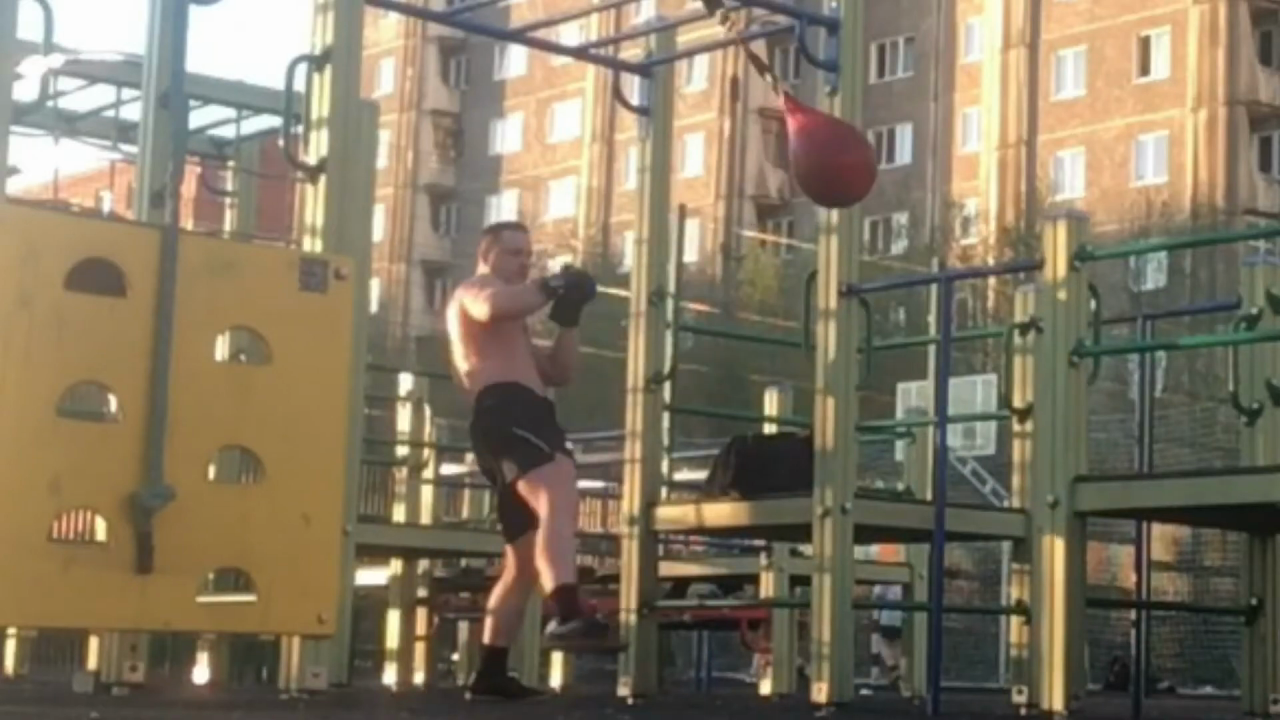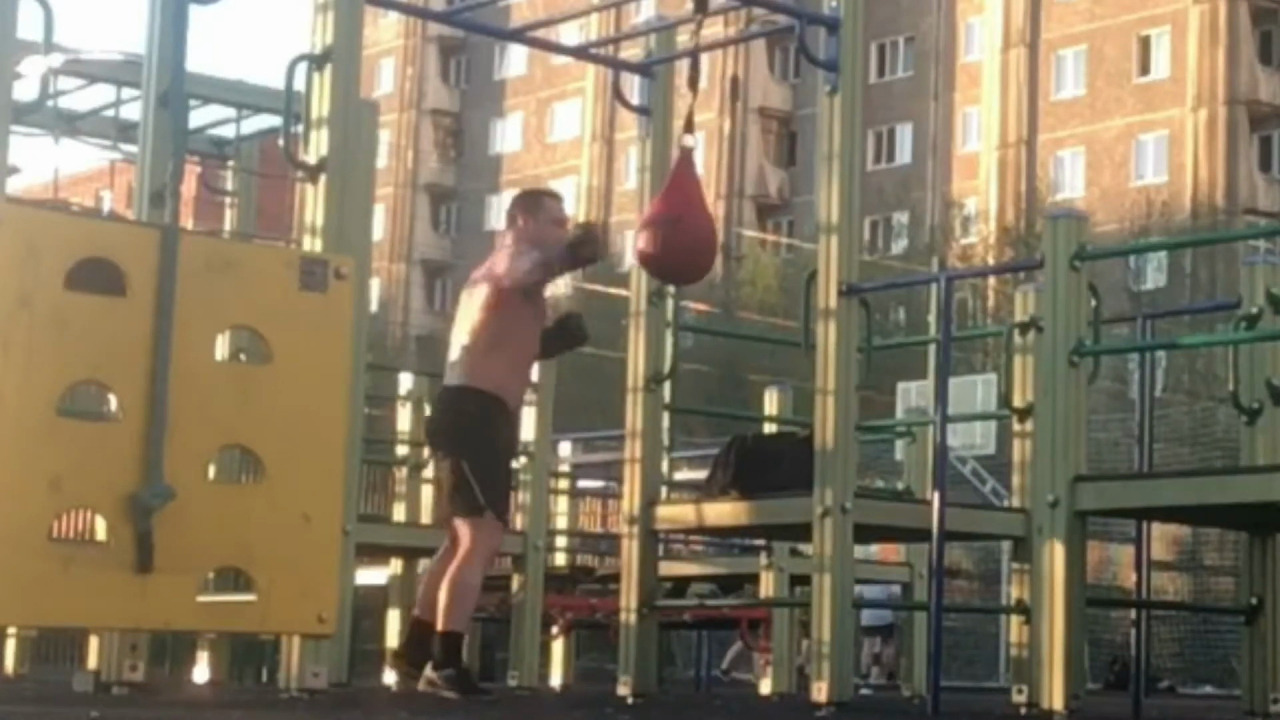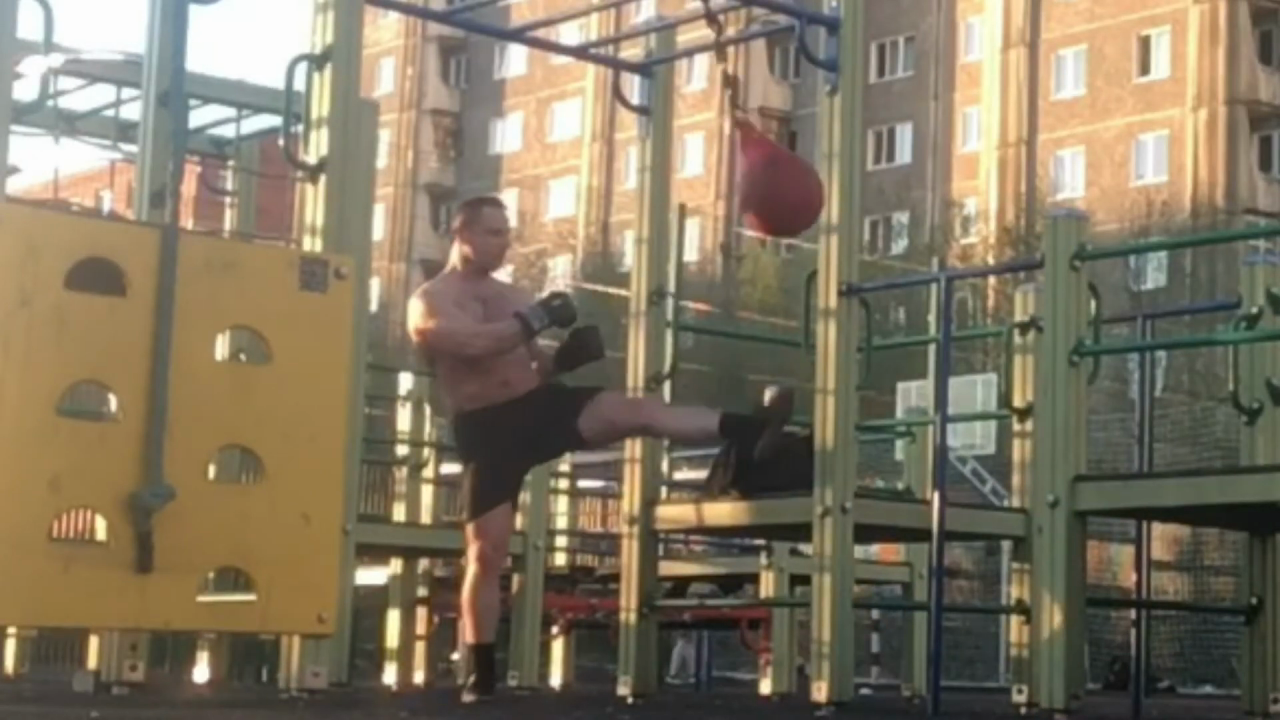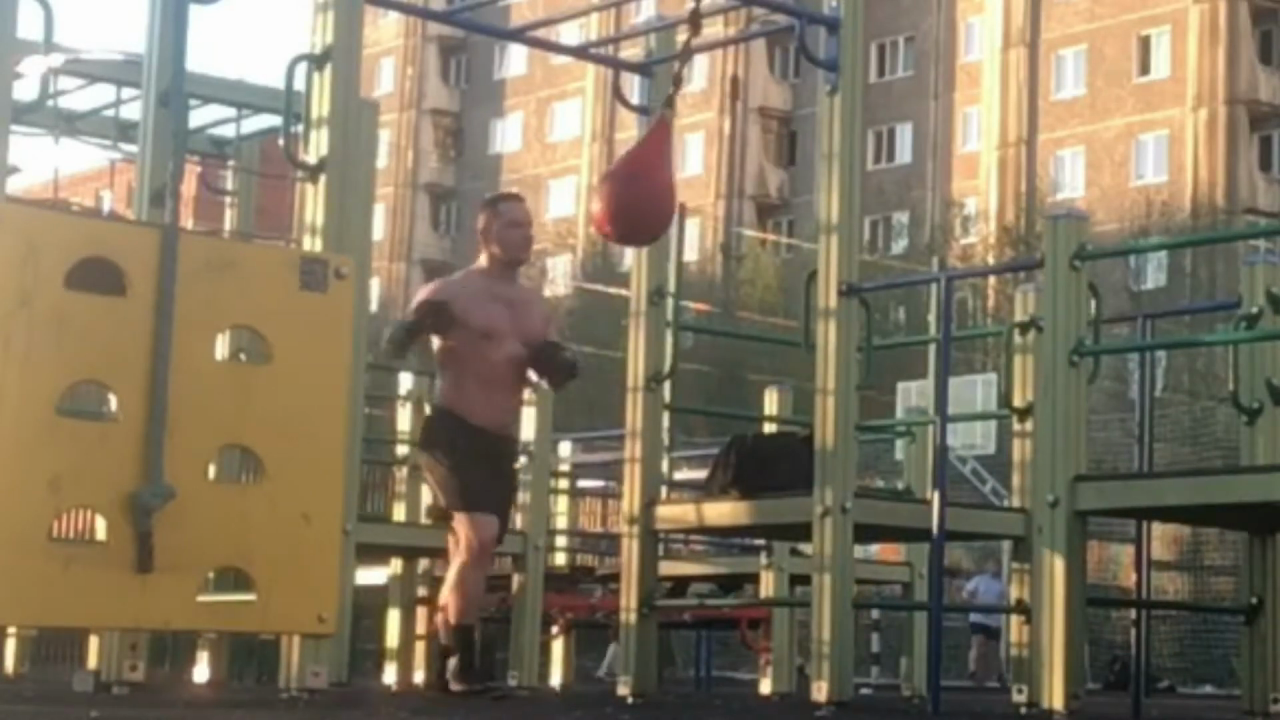
dt=1s
person 1, frame 1
left shoulder: (514, 327)
right shoulder: (473, 289)
left elbow: (559, 374)
right elbow: (496, 308)
left wrist: (568, 319)
right wrist: (555, 286)
left hip: (518, 428)
right hip: (506, 414)
left knee: (525, 561)
right knee: (562, 489)
left ankle: (490, 673)
right ankle: (568, 615)
person 1, frame 2
left shoulder: (513, 273)
right shoulder: (510, 260)
left elbow: (512, 348)
right elbow: (522, 274)
left wrist: (548, 341)
right wrist: (569, 254)
left hip: (477, 418)
right hip: (470, 415)
left knee: (464, 541)
right knee: (481, 539)
left ankle: (416, 650)
right ankle: (445, 664)
person 1, frame 3
left shoulder: (507, 294)
right shoulder: (430, 299)
right elbow: (475, 343)
left wrist: (567, 354)
right wrist: (536, 318)
left hip: (542, 409)
right hip: (487, 429)
left knee: (630, 411)
right knee: (486, 549)
left ankle: (746, 428)
right ankle: (481, 673)
person 1, frame 4
left shoulder: (532, 303)
right shoulder: (452, 292)
left elbow: (552, 374)
right elbow: (397, 347)
left wrist: (558, 364)
right wrist: (415, 325)
left hip: (500, 447)
right hip: (452, 438)
left knee: (475, 554)
right knee: (478, 541)
left ankle: (449, 650)
right ankle: (461, 654)
